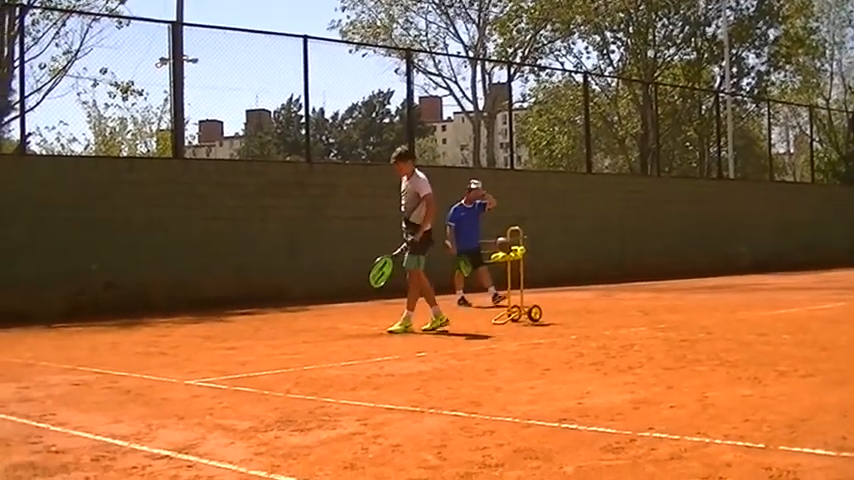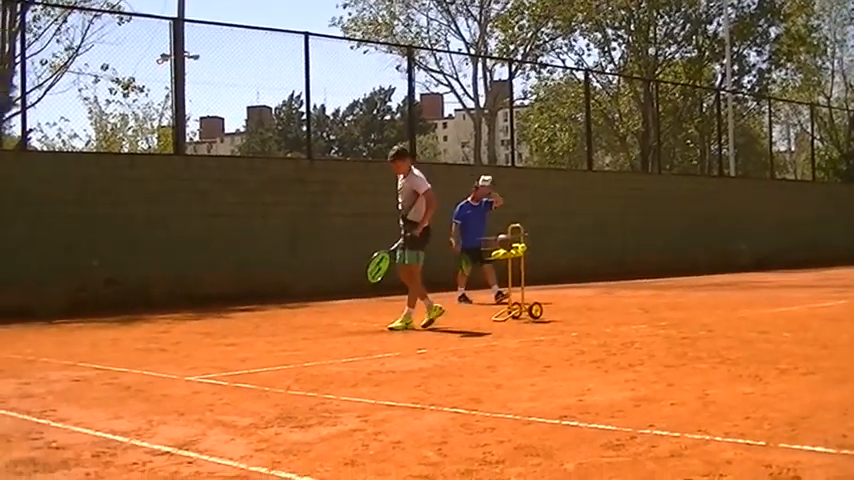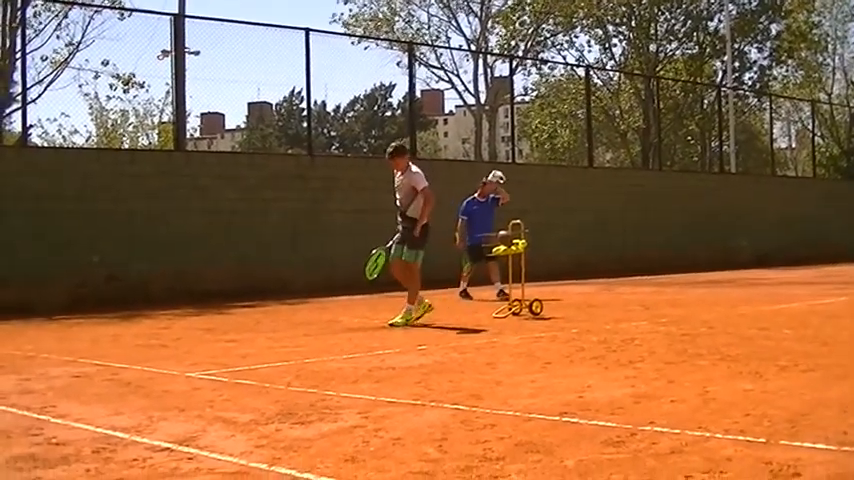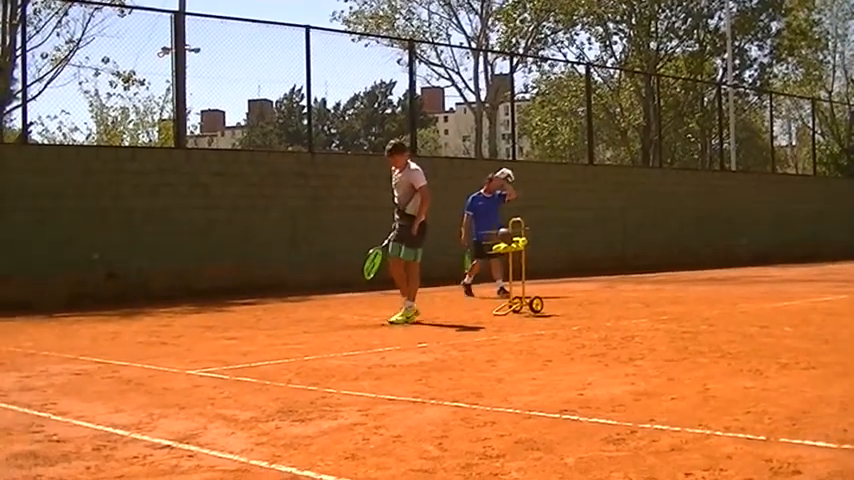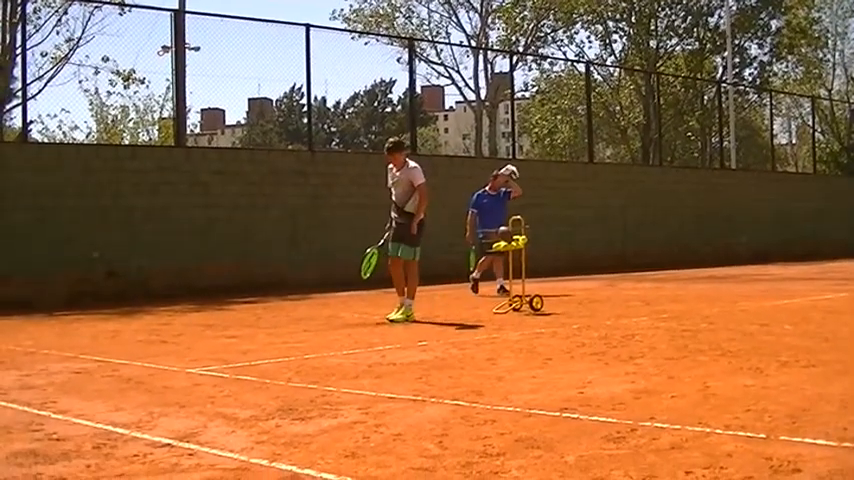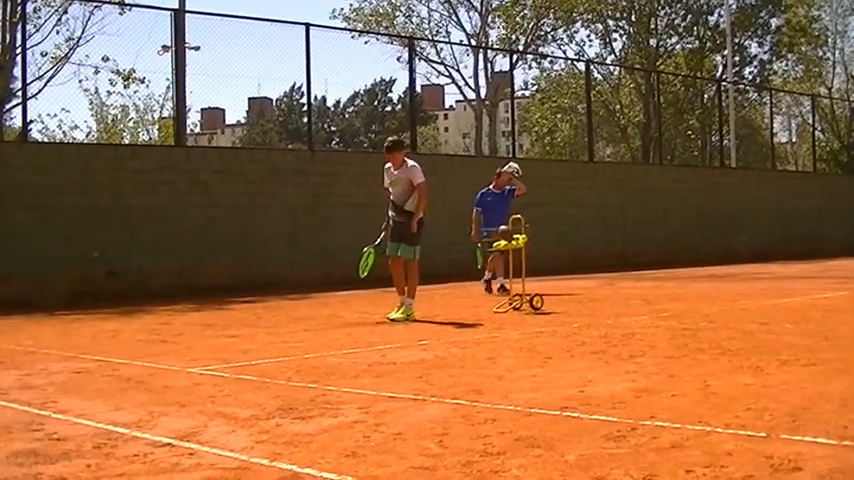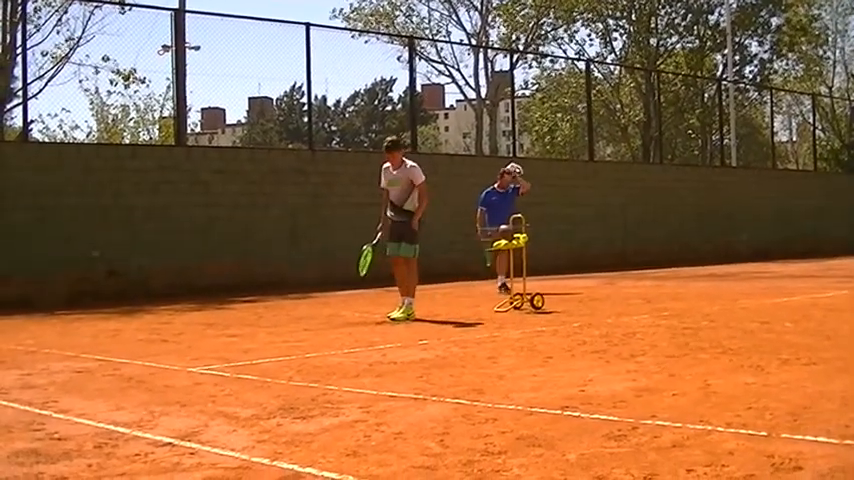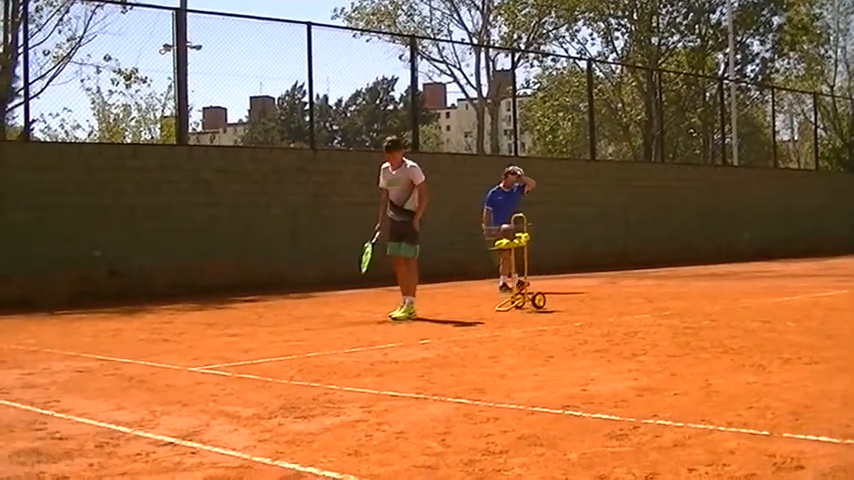
dt=0.1s
person 1, frame 1
left shoulder: (419, 180)
right shoulder: (405, 180)
left elbow: (431, 208)
left wrist: (420, 232)
left hip: (420, 234)
right hip: (411, 233)
left knee: (413, 277)
right knee: (418, 276)
left ankle: (406, 321)
right ankle: (438, 316)
person 1, frame 2
left shoulder: (416, 178)
right shoulder: (401, 177)
left elbow: (432, 203)
left wrist: (420, 227)
left hip: (418, 231)
right hip: (407, 230)
left knee: (412, 272)
right knee: (403, 272)
left ankle: (408, 317)
right ankle: (432, 308)
person 1, frame 3
left shoulder: (415, 174)
right shoulder: (398, 174)
left elbow: (429, 200)
left wrist: (418, 225)
left hip: (416, 228)
right hip: (404, 226)
left knee: (412, 269)
right knee: (395, 267)
left ankle: (409, 313)
right ankle: (421, 303)
person 1, frame 4
left shoulder: (414, 171)
right shoulder: (394, 171)
left elbow: (426, 199)
left wrist: (416, 223)
left hip: (414, 225)
right hip: (400, 224)
left knee: (411, 266)
right knee: (394, 265)
left ankle: (408, 310)
right ankle: (409, 305)
person 1, frame 5
left shoulder: (413, 169)
right shoulder: (391, 170)
left elbow: (423, 197)
left wrist: (414, 221)
right wrist: (391, 221)
left hip: (412, 223)
right hip: (397, 223)
left knee: (410, 264)
right knee: (394, 264)
left ankle: (408, 309)
right ankle: (402, 304)
person 1, frame 6
left shoulder: (412, 168)
right shoulder: (388, 169)
left elbow: (422, 195)
left wrist: (414, 220)
right wrist: (387, 221)
left hip: (411, 221)
right hip: (396, 222)
left knee: (410, 263)
right knee: (394, 264)
left ankle: (409, 308)
right ankle: (402, 304)
person 1, frame 7
left shoulder: (412, 168)
right shoulder: (385, 169)
left elbow: (424, 195)
left wrist: (415, 218)
right wrist: (383, 220)
left hip: (409, 221)
right hip: (394, 221)
left knee: (409, 262)
right knee: (396, 263)
left ankle: (409, 307)
right ankle: (403, 303)
person 1, frame 8
left shoulder: (412, 169)
right shoulder: (384, 170)
left elbow: (423, 195)
left wrist: (416, 219)
right wrist: (381, 221)
left hip: (410, 221)
right hip: (394, 221)
left knee: (409, 262)
right knee: (398, 263)
left ankle: (410, 306)
right ankle: (404, 303)
person 2, frame 1
left shoulder: (478, 206)
right shoulder: (456, 210)
left elbow: (493, 203)
right elbow: (450, 229)
left wrist: (484, 194)
right wrist: (452, 245)
left hip: (475, 246)
right hip: (462, 247)
left knee: (483, 269)
right knee: (461, 271)
left ankle: (494, 295)
right ankle: (460, 297)
person 2, frame 2
left shoulder: (485, 204)
right shoulder: (462, 207)
left elbow: (500, 201)
right elbow: (455, 226)
left wrist: (490, 192)
right wrist: (456, 243)
left hip: (481, 244)
right hip: (467, 245)
left knee: (488, 266)
right knee: (465, 270)
left ankle: (497, 293)
right ankle: (461, 294)
person 2, frame 3
left shoulder: (491, 200)
right shoulder: (468, 203)
left elbow: (506, 198)
right elbow: (461, 222)
left wrist: (497, 188)
right wrist: (460, 239)
left hip: (488, 240)
right hip: (473, 241)
left knee: (493, 263)
right knee: (469, 265)
left ankle: (500, 290)
right ankle: (462, 289)
person 2, frame 4
left shoulder: (498, 196)
right shoulder: (474, 199)
left elbow: (513, 195)
right elbow: (467, 218)
left wrist: (504, 184)
right wrist: (465, 235)
left hip: (494, 236)
right hip: (480, 237)
left knee: (496, 260)
right knee: (479, 261)
left ankle: (500, 287)
right ankle: (467, 282)
person 2, frame 5
left shoulder: (503, 194)
right shoulder: (479, 196)
left elbow: (519, 192)
right elbow: (472, 216)
left wrist: (509, 181)
right wrist: (469, 232)
left hip: (499, 233)
right hip: (485, 234)
left knee: (498, 258)
right knee: (489, 257)
left ankle: (500, 286)
right ankle: (475, 276)
person 2, frame 6
left shoulder: (507, 192)
right shoulder: (483, 195)
left elbow: (523, 189)
right elbow: (476, 214)
left wrist: (512, 178)
right wrist: (475, 230)
left hip: (504, 231)
right hip: (489, 232)
left knee: (500, 256)
right knee: (496, 254)
left ankle: (500, 283)
right ankle: (487, 277)
person 2, frame 7
left shoulder: (512, 190)
right shoulder: (488, 194)
left elbow: (527, 187)
right elbow: (481, 213)
left wrist: (516, 177)
right wrist: (480, 229)
left hip: (508, 230)
right hip: (495, 231)
left knee: (504, 255)
right knee: (503, 253)
left ankle: (501, 282)
right ankle: (501, 281)
person 2, frame 8
left shoulder: (517, 190)
right shoulder: (493, 194)
left elbow: (532, 184)
right elbow: (486, 213)
left wrist: (520, 177)
right wrist: (487, 229)
left hip: (513, 230)
right hip: (500, 230)
left knee: (506, 256)
right knee: (508, 254)
left ankle: (503, 282)
right ankle: (516, 280)
